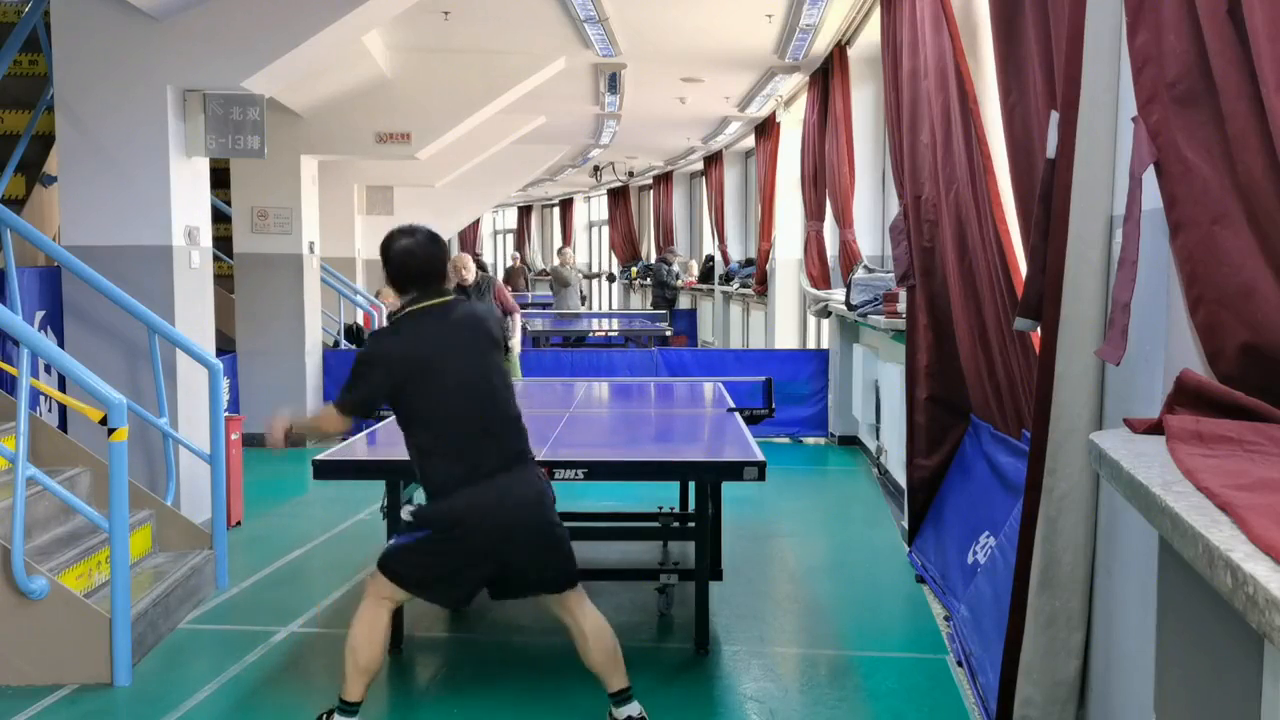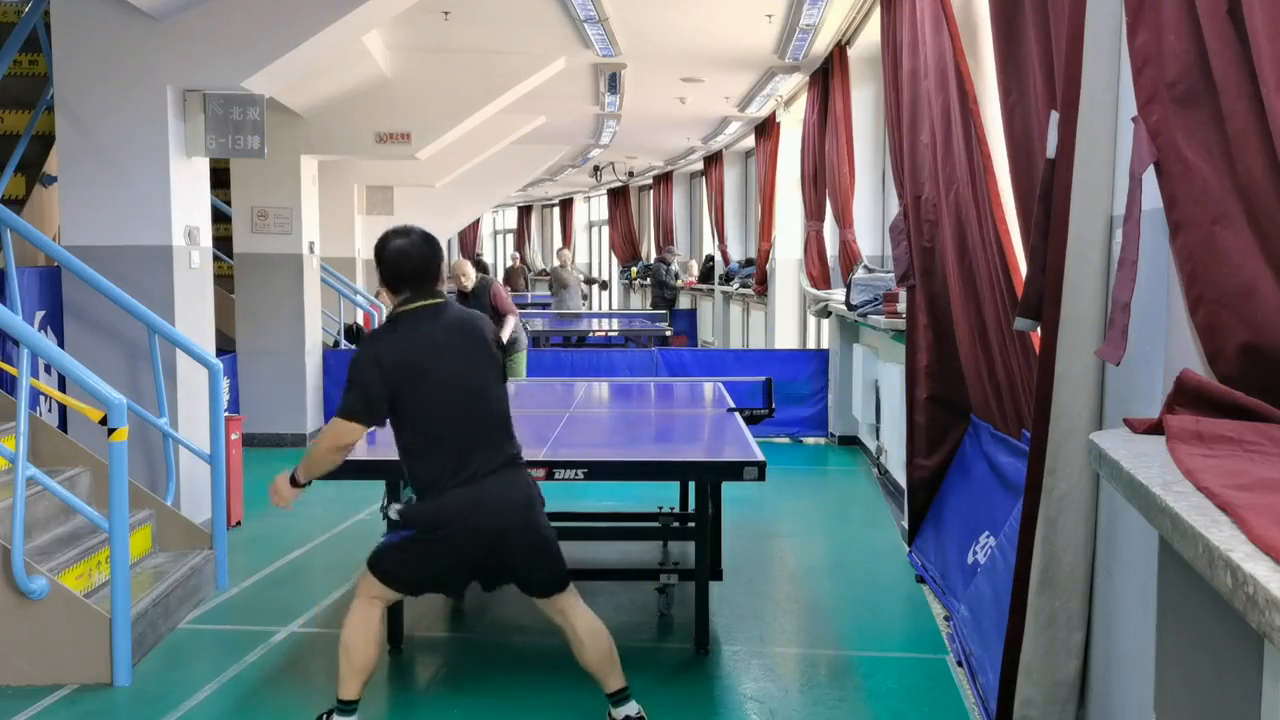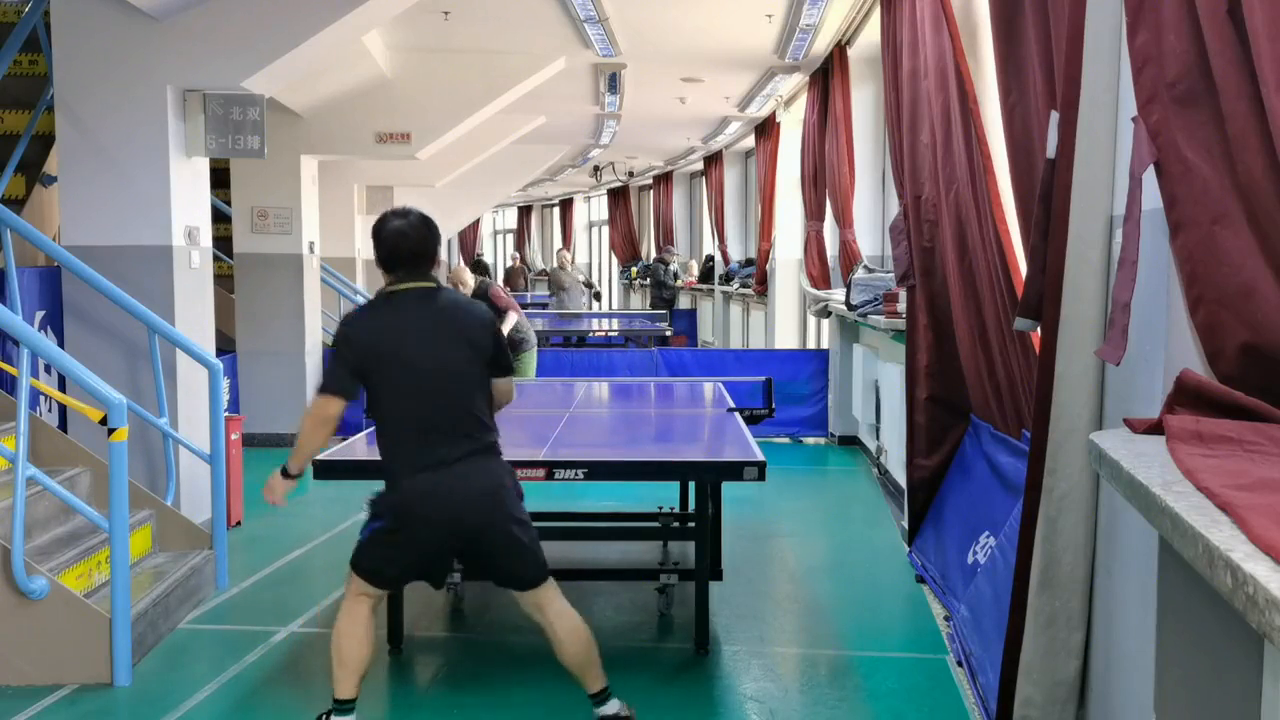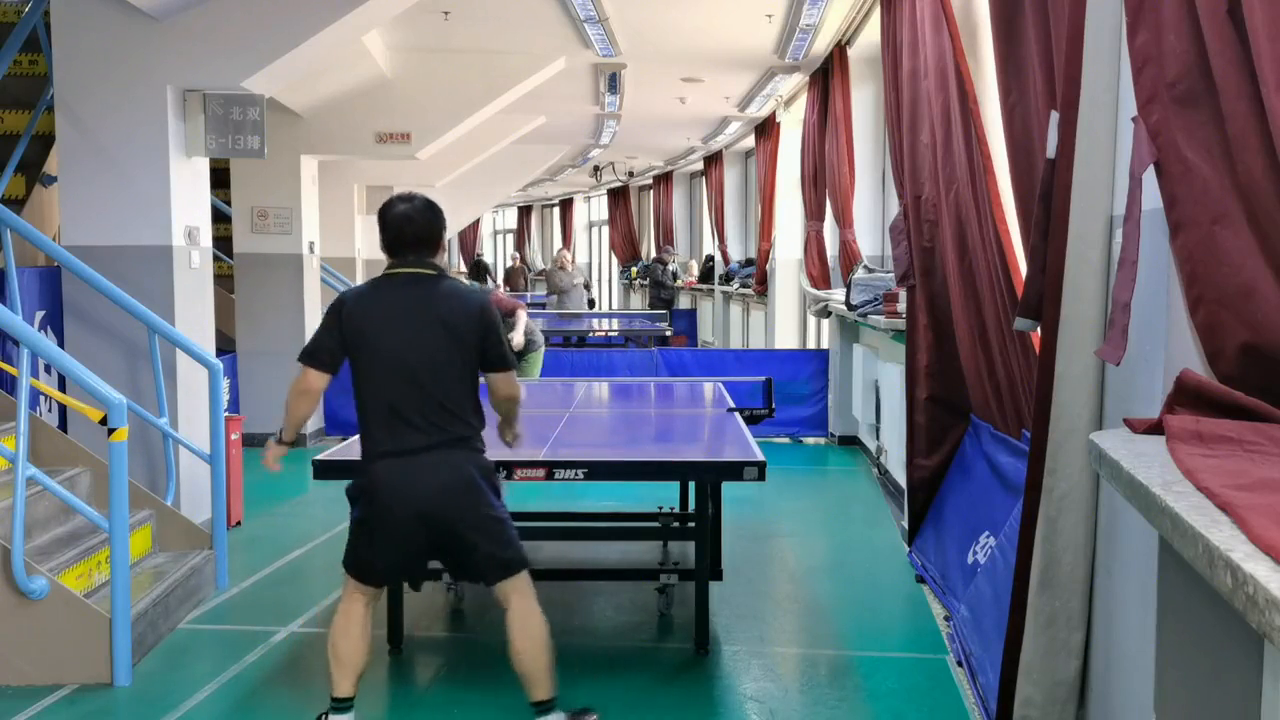
dt=0.1s
person 1, frame 1
left shoulder: (386, 348)
right shoulder: (481, 319)
left elbow: (335, 422)
left wrist: (291, 428)
left hip: (458, 511)
right hip: (525, 496)
left knee: (379, 596)
right knee: (573, 603)
person 1, frame 2
left shoulder: (378, 348)
right shoulder: (476, 325)
left elbow: (345, 434)
left wrist: (295, 478)
left hip: (445, 510)
right hip: (513, 496)
left knee: (369, 596)
right knee: (565, 605)
person 1, frame 3
left shoulder: (359, 326)
right shoulder: (475, 314)
left elbow: (326, 410)
right elbow: (503, 393)
left wrist: (289, 472)
left hip: (415, 498)
right hip: (487, 486)
left knee: (360, 595)
right knee: (544, 601)
person 1, frame 4
left shoulder: (352, 304)
right shoulder: (472, 304)
left elbow: (309, 384)
right elbow: (505, 390)
left wrist: (283, 438)
right wrist: (508, 425)
left hip: (388, 481)
right hip: (460, 477)
left knee: (358, 594)
right knee: (517, 593)
